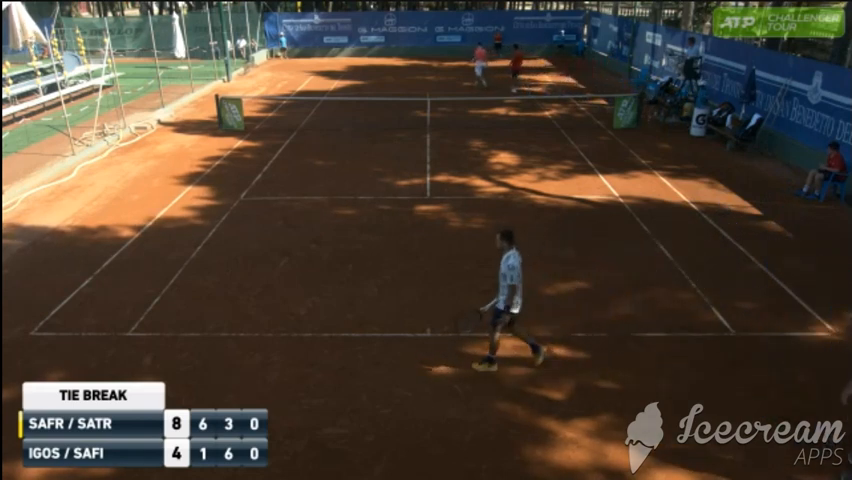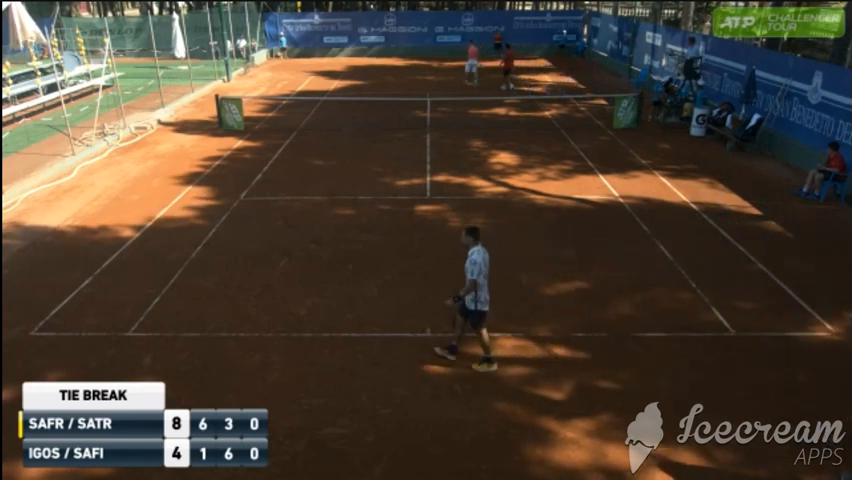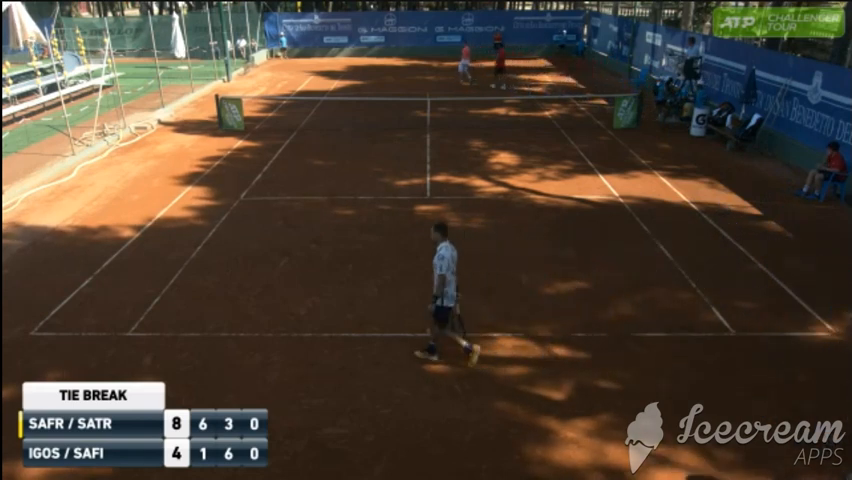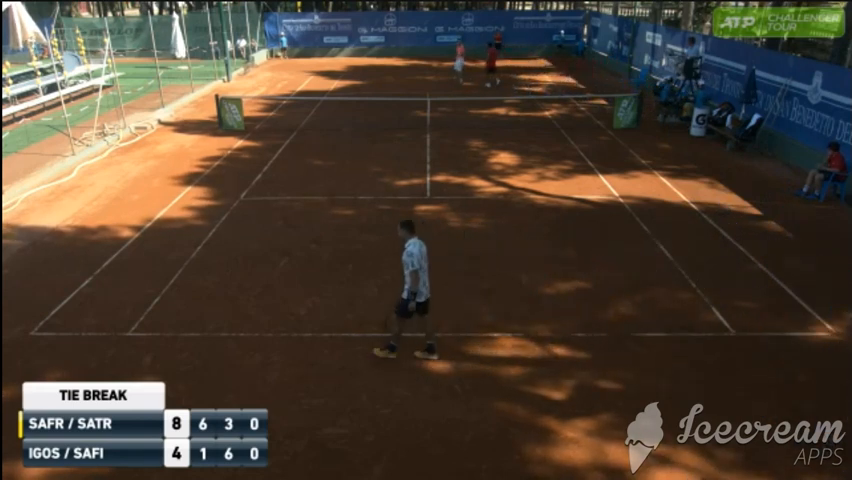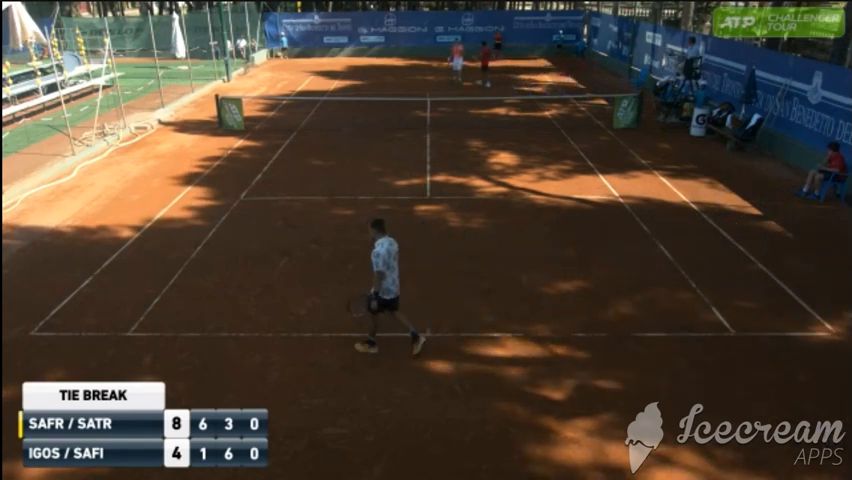
dt=0.3s
person 1, frame 1
left shoulder: (510, 263)
right shoulder: (513, 254)
left elbow: (512, 289)
left wrist: (506, 311)
right wrist: (499, 295)
left hip: (506, 304)
right hip: (506, 300)
left knee: (494, 331)
right knee: (511, 328)
left ankle: (490, 361)
right ankle: (536, 348)
person 1, frame 2
left shoulder: (474, 259)
right shoulder: (481, 251)
left elbow: (472, 285)
left wrist: (456, 299)
left hip: (476, 302)
right hip: (472, 299)
left knee: (480, 330)
right knee: (460, 322)
left ankle: (489, 361)
right ankle: (452, 350)
person 1, frame 3
left shoulder: (442, 254)
right shoulder: (450, 248)
left elbow: (442, 280)
left wrist: (434, 301)
left hip: (443, 298)
right hip: (448, 295)
left knee: (443, 330)
right knee: (436, 322)
left ankle: (469, 348)
right ankle: (431, 351)
person 1, frame 4
left shoulder: (410, 251)
right shoulder: (420, 244)
left elbow: (415, 275)
left wrist: (412, 298)
left hip: (414, 293)
right hip: (424, 291)
left knee: (399, 320)
right knee: (424, 319)
left ankle: (391, 349)
right ankle: (431, 350)
person 1, frame 5
left shoulder: (378, 251)
right shoulder: (392, 242)
left elbow: (378, 275)
left wrist: (373, 297)
left hip: (383, 290)
right hip: (394, 286)
left knee: (373, 315)
right knee: (394, 312)
left ankle: (371, 344)
right ankle: (416, 336)
